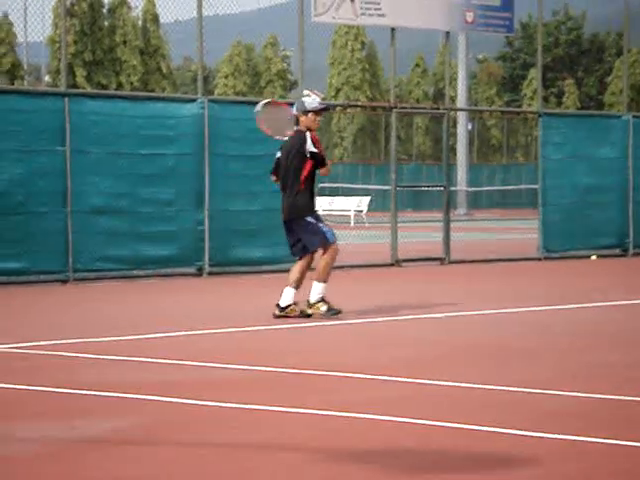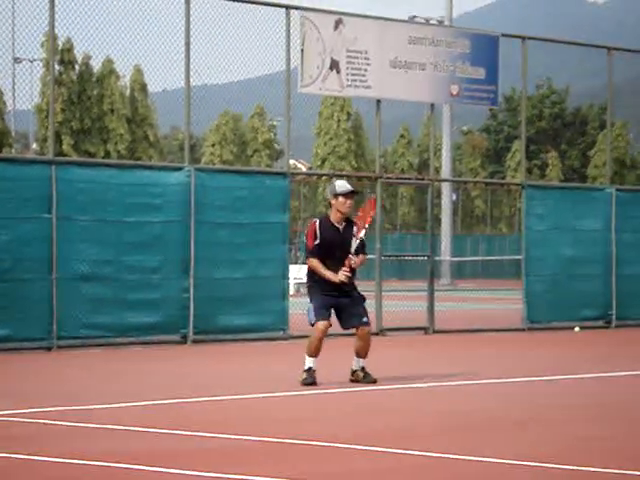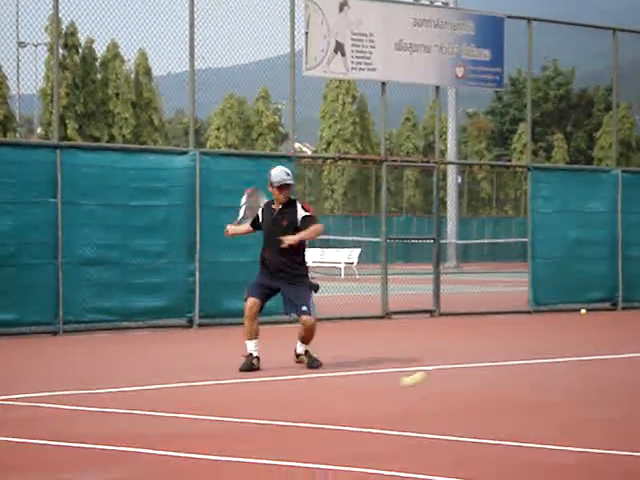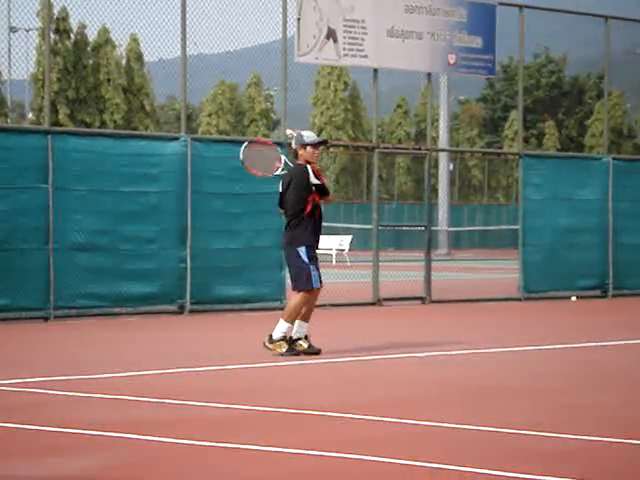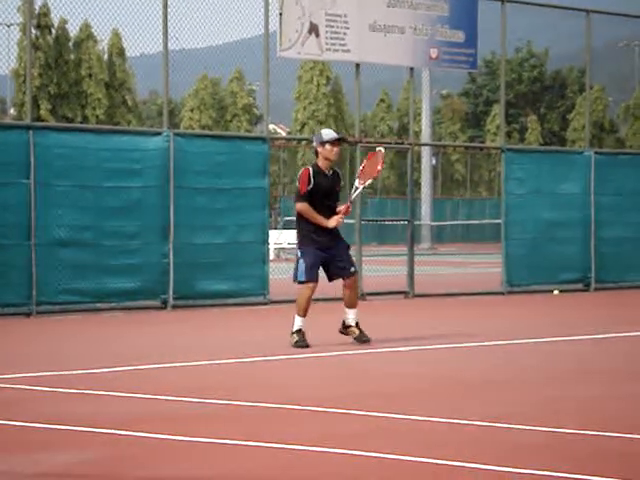
dt=1s
person 1, frame 1
left shoulder: (286, 143)
right shoulder: (308, 138)
left elbow: (275, 176)
right elbow: (324, 169)
right wrist: (318, 161)
left hip: (289, 209)
right hip: (302, 208)
left knee: (305, 256)
right knee: (330, 247)
left ankle: (285, 304)
right ankle: (316, 300)
person 1, frame 2
left shoulder: (353, 226)
right shoulder: (317, 225)
left elbow: (362, 253)
right elbow: (311, 259)
left wrist: (357, 262)
right wrist: (333, 276)
left hip: (346, 289)
right hip: (321, 287)
left knee: (364, 330)
right knee: (321, 326)
left ankle: (358, 369)
right ankle: (308, 369)
person 1, frame 3
left shoulder: (299, 208)
right shoulder: (265, 208)
left elbow: (317, 228)
right elbow: (254, 226)
left wrist: (297, 237)
right wrist: (235, 229)
left hip: (295, 276)
right hip: (268, 272)
left knee: (308, 321)
right knee: (251, 306)
left ankle: (302, 351)
right ankle: (252, 355)
person 1, frame 4
left shoulder: (287, 176)
right shoulder: (309, 171)
left elbow: (283, 209)
right elbow: (327, 197)
right wrist: (318, 190)
left hip: (293, 240)
right hip: (301, 242)
left knee: (312, 290)
right knee: (307, 290)
left ankle: (298, 338)
right ankle: (276, 337)
person 1, frame 5
left shoulder: (335, 175)
right shoulder: (308, 173)
right elbow: (300, 205)
left wrist: (341, 210)
right wrist: (327, 222)
left hip: (332, 238)
right hip: (310, 239)
left knee: (351, 278)
right knee: (308, 285)
left ankle: (350, 324)
right ankle: (298, 330)
